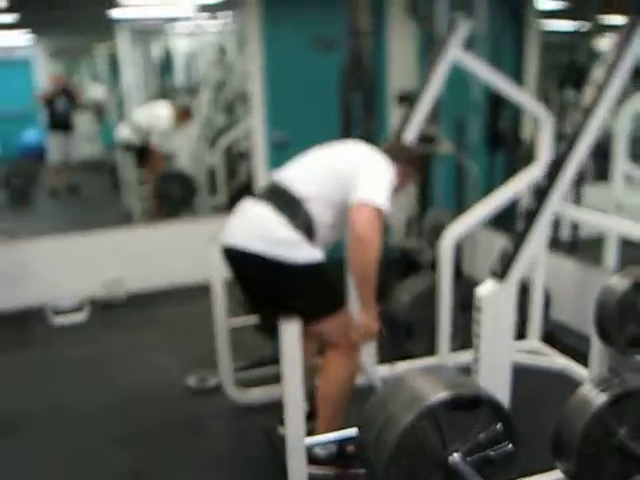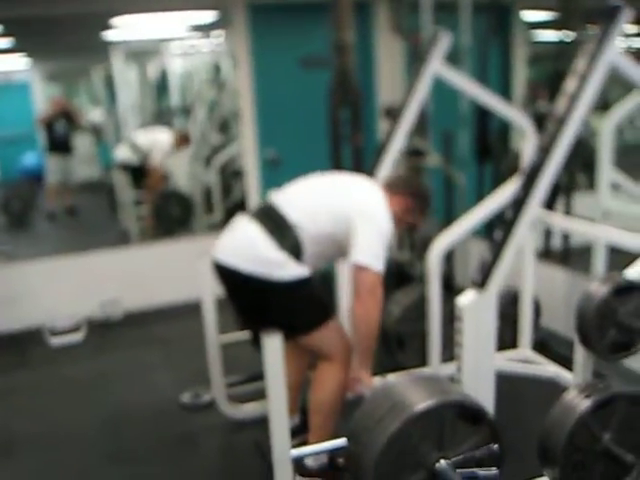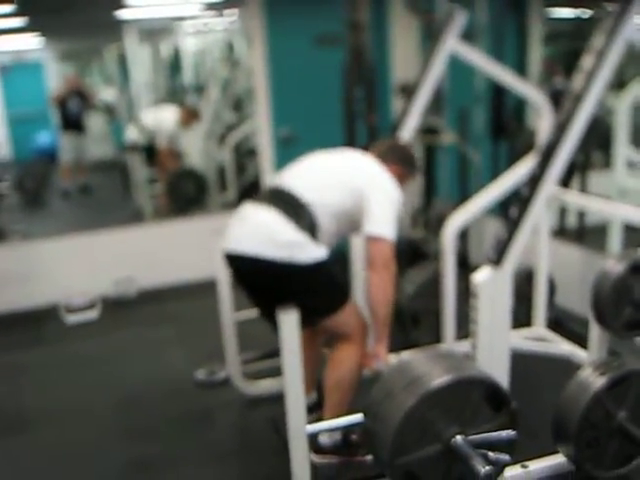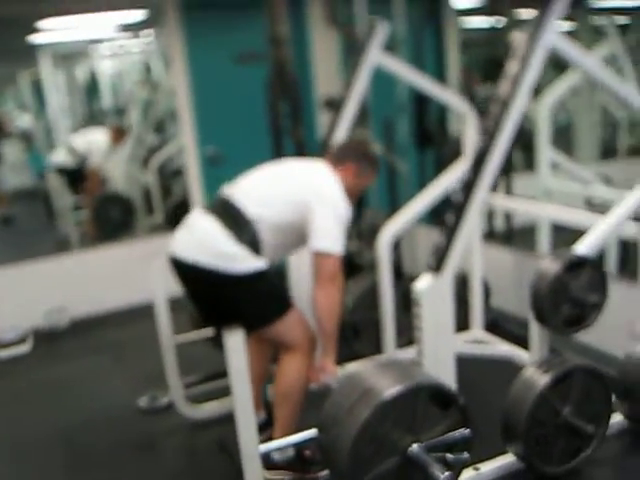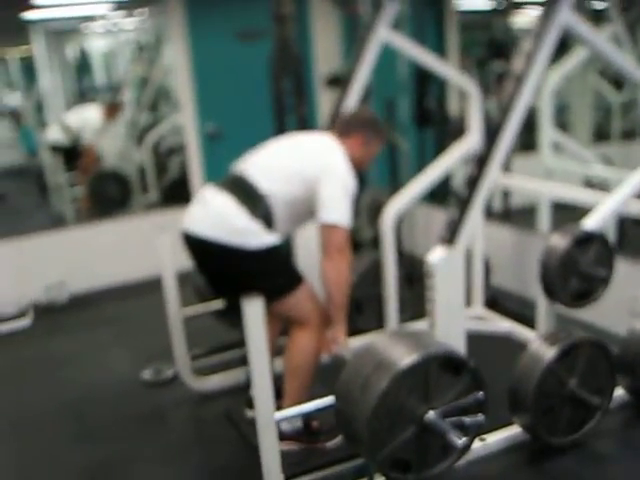
dt=1s
person 1, frame 1
left shoulder: (351, 155)
right shoulder: (379, 167)
right elbow: (364, 231)
right wrist: (368, 311)
left hip: (238, 236)
right hip: (278, 247)
left knee: (305, 325)
right knee: (343, 343)
right ankle: (324, 450)
person 1, frame 2
left shoulder: (355, 187)
right shoulder: (376, 214)
right elbow: (367, 296)
right wrist: (363, 369)
left hip: (230, 250)
right hip: (264, 265)
left knee: (298, 338)
right knee: (336, 353)
person 1, frame 3
left shoulder: (336, 160)
right shoulder: (383, 184)
right elbow: (380, 267)
right wrist: (381, 344)
left hip: (238, 242)
right hip: (283, 250)
left knee: (311, 320)
right knee: (351, 333)
left ankle: (305, 407)
right ankle: (329, 439)
person 1, frame 4
left shoulder: (299, 171)
right shoulder: (331, 196)
right elbow: (327, 280)
right wrist: (328, 357)
left hip: (186, 247)
right hip: (222, 260)
left knee: (261, 330)
right knee: (298, 343)
left ankle: (256, 424)
person 1, frame 5
left shoulder: (305, 145)
right shoulder: (337, 168)
right elbow: (336, 252)
right wrist: (339, 327)
left hip: (198, 224)
right hip: (235, 236)
left knee: (271, 303)
right knee: (310, 318)
right ankle: (289, 424)
